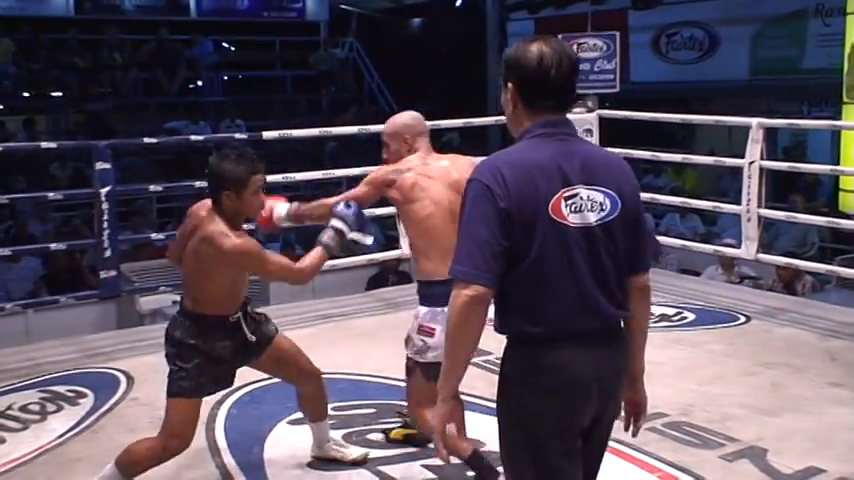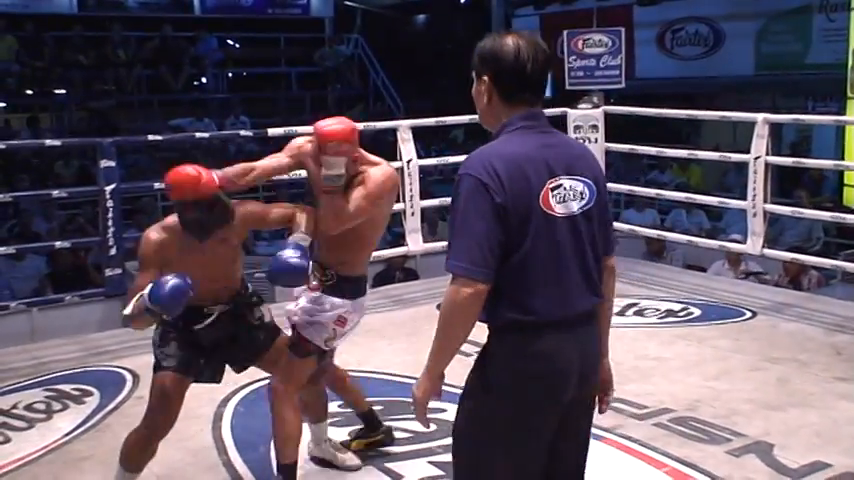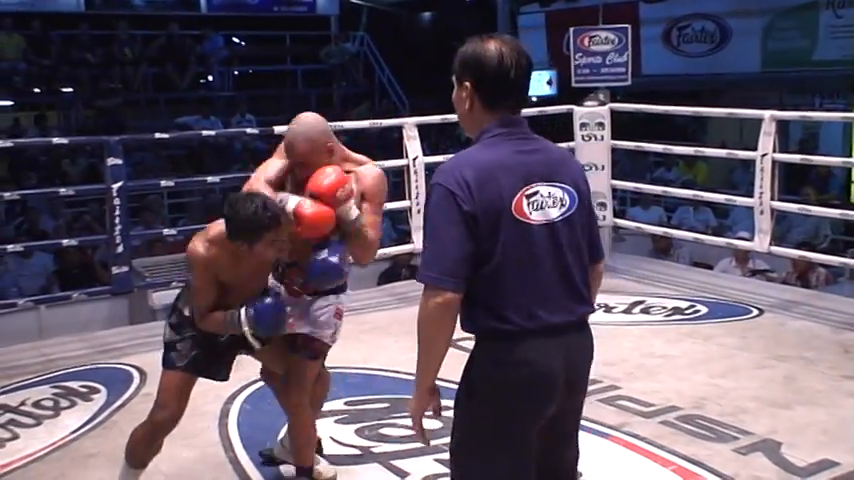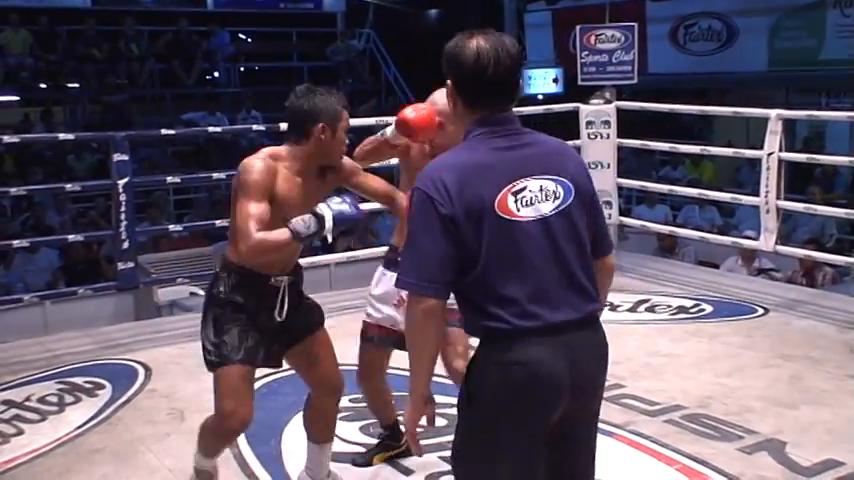
dt=0.3s
person 1, frame 1
left shoulder: (499, 175)
right shoulder: (616, 170)
left elbow: (474, 294)
right elbow: (638, 286)
left wrist: (447, 391)
right wrist: (633, 375)
left hip: (539, 367)
right hip: (606, 360)
person 1, frame 2
left shoulder: (486, 168)
right shoulder: (583, 158)
left elbow: (471, 288)
right elbow: (606, 268)
left wrist: (432, 372)
left hip: (521, 353)
right hip: (581, 346)
person 1, frame 3
left shoulder: (459, 177)
right shoulder: (567, 164)
left elbow: (443, 298)
right elbow: (595, 270)
left wrist: (425, 384)
left hip: (508, 361)
right hip: (573, 351)
person 1, frame 4
left shoulder: (443, 179)
right shoulder: (565, 157)
left elbow: (426, 303)
right elbow: (604, 264)
left wrist: (418, 394)
left hip: (512, 363)
right hip: (587, 350)
person 2, frame 1
left shoulder: (394, 176)
right shoulder: (467, 167)
left elbow: (336, 206)
left wrist: (291, 211)
left hip: (442, 300)
left knee: (423, 407)
right knee: (418, 359)
right ankle: (416, 428)
person 2, frame 2
left shoulder: (383, 177)
right shoulder: (313, 147)
left elbow: (333, 224)
right elbow: (258, 168)
left wrist: (333, 169)
left hip: (340, 293)
right hip: (322, 280)
left knee: (285, 387)
right knee: (319, 366)
right ankle: (374, 429)
person 2, frame 3
left shoulder: (368, 177)
right shoulder: (292, 148)
left elbow: (366, 253)
right elbow: (252, 188)
left wrist: (348, 213)
right wrist: (289, 203)
left hip: (323, 291)
right hip: (284, 280)
left knee: (299, 391)
right knee: (276, 373)
right ankle: (298, 443)
person 2, frame 4
right shoulder: (413, 141)
right elbow: (359, 158)
right wrist: (394, 134)
right hip: (397, 269)
left knee: (459, 367)
right knee: (369, 370)
right ankle: (392, 438)
person 3, frame 1
left shoulder: (202, 209)
right shoulder: (230, 244)
left elbow: (174, 255)
right elbow: (298, 274)
right wrist: (335, 233)
left hip: (234, 319)
right hip: (194, 337)
left knee: (308, 374)
right knee: (173, 440)
left ankle: (324, 445)
person 3, frame 2
left shoulder: (240, 216)
right shoulder: (157, 242)
left elbow: (300, 213)
right elbow: (135, 320)
left wrist: (298, 244)
right wrist: (148, 304)
left hip: (239, 309)
right hip: (187, 320)
right knee: (155, 425)
person 3, frame 3
left shoulder: (276, 227)
right shoulder: (203, 251)
right elbow: (204, 320)
right wrist: (243, 319)
left hip: (258, 310)
right hip: (201, 319)
right knee: (163, 417)
person 3, frame 4
left shoulder: (334, 166)
right shoulder: (258, 169)
left elbow: (387, 193)
right elbow: (249, 250)
right wrist: (313, 221)
left hip: (285, 291)
right hip: (237, 298)
left knee: (329, 386)
right knee: (234, 417)
